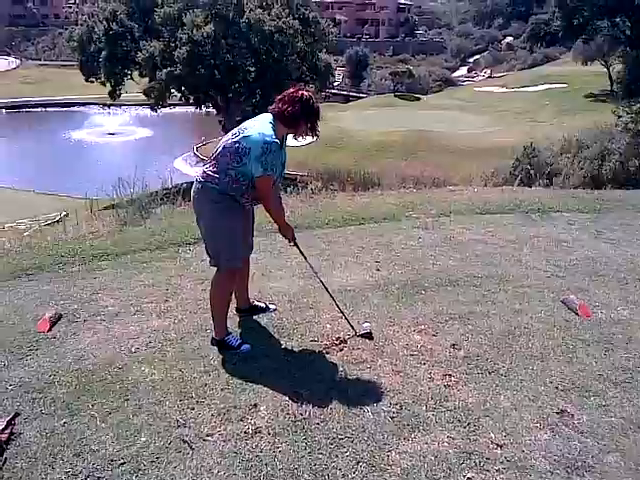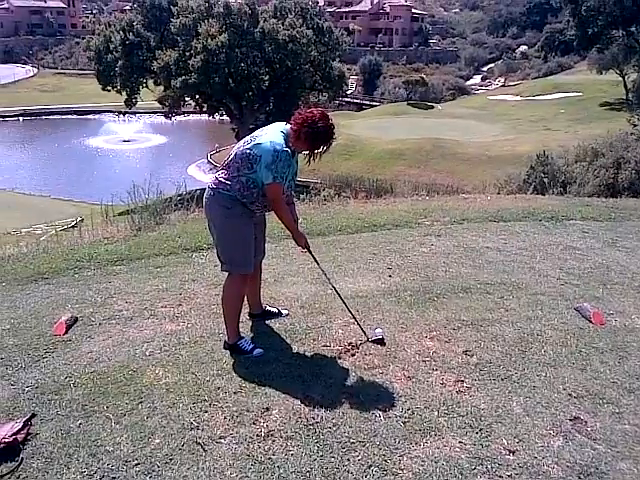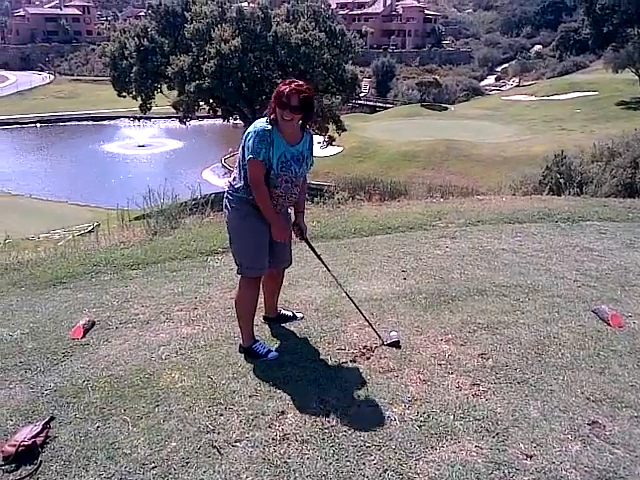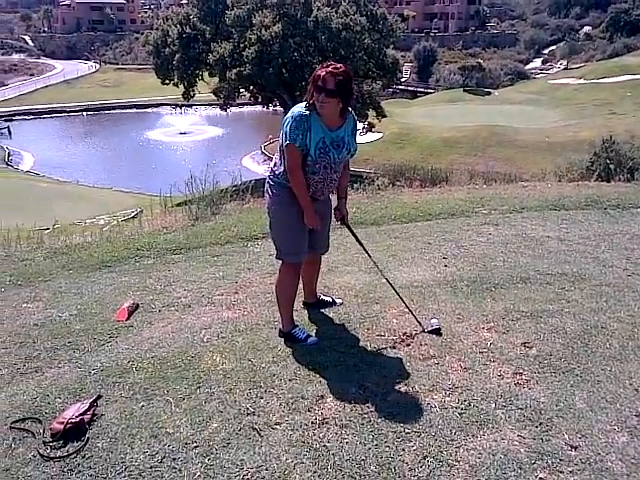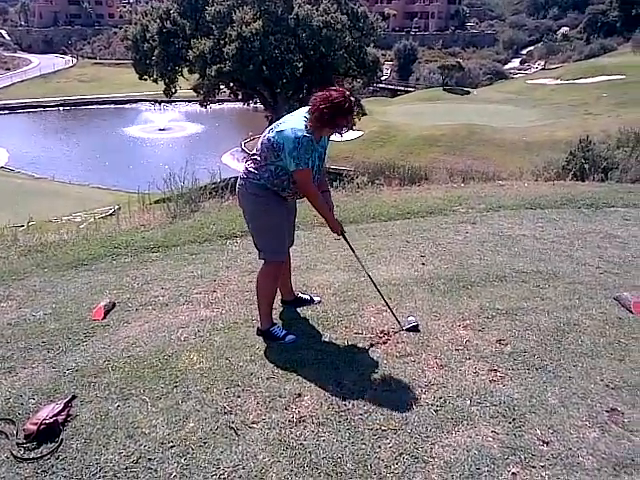
dt=1s
person 1, frame 1
left shoulder: (271, 125)
right shoulder: (265, 141)
left elbow: (271, 181)
right elbow: (265, 193)
left wrist: (280, 210)
right wrist: (283, 225)
left hip: (236, 196)
right hip: (216, 199)
left knee: (242, 254)
right knee: (228, 266)
left ankle: (244, 304)
right ankle: (220, 335)
person 1, frame 2
left shoulder: (286, 133)
right shoulder: (276, 151)
left elbow: (284, 187)
right elbow: (276, 201)
left wrist: (293, 212)
right wrist: (296, 233)
left hip: (249, 203)
right hip: (227, 205)
left knee: (254, 260)
right knee: (240, 271)
left ankle: (256, 309)
right ankle: (233, 338)
person 1, frame 3
left shoulder: (306, 136)
right shoulder: (261, 132)
left elbow: (301, 179)
right elbow: (256, 183)
left wrist: (299, 216)
right wrist: (275, 223)
left hip: (276, 208)
right hip: (246, 208)
left knee: (278, 266)
right knee: (252, 274)
left ankle: (272, 313)
right ankle: (248, 341)
person 1, frame 4
left shoulder: (349, 121)
right shoulder: (299, 118)
left elbow: (344, 164)
right elbow: (293, 169)
left wrist: (342, 201)
right wrist: (308, 210)
left hip: (318, 195)
right hip: (287, 194)
left knee: (315, 252)
right knee: (293, 260)
left ankle: (311, 298)
right ankle: (287, 326)
person 1, frame 5
left shoulder: (317, 125)
right shoulder: (299, 137)
left elbow: (316, 165)
right elbow: (307, 187)
left wrist: (326, 193)
right wrist: (330, 218)
left hip: (281, 190)
right hip: (260, 193)
left knee: (283, 248)
right knee: (274, 257)
left ankle: (288, 296)
right ankle: (265, 324)
